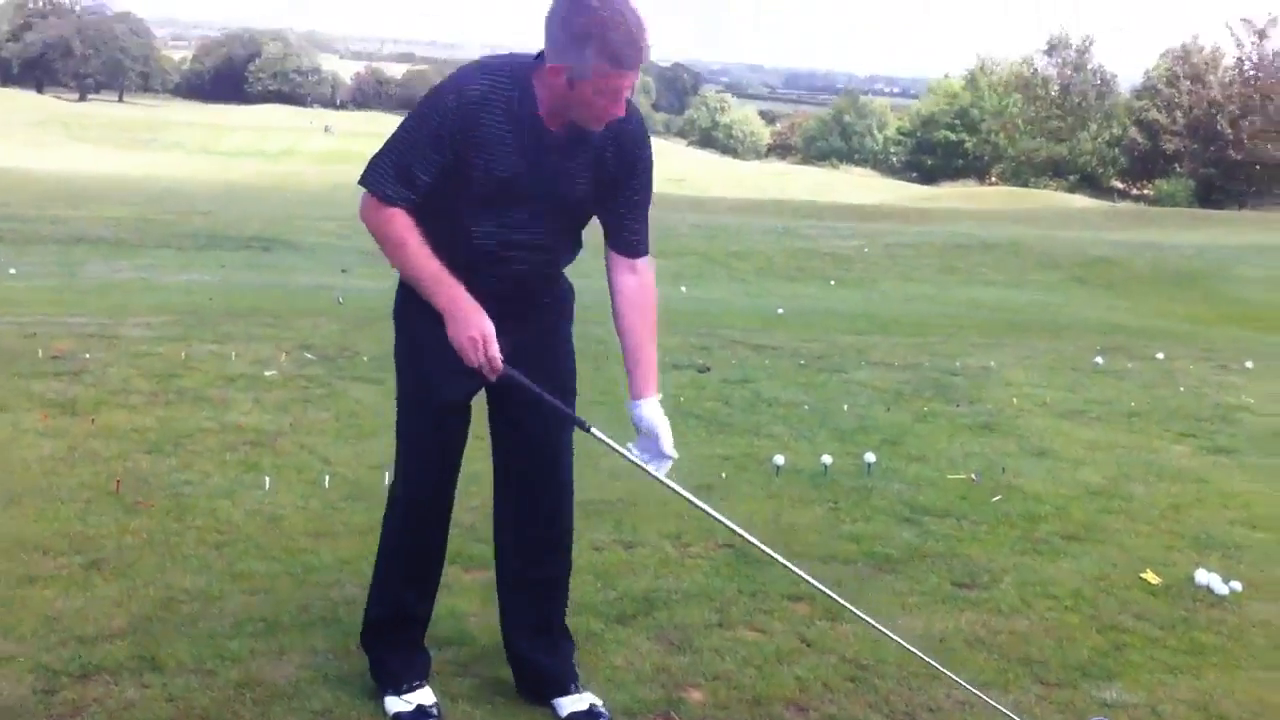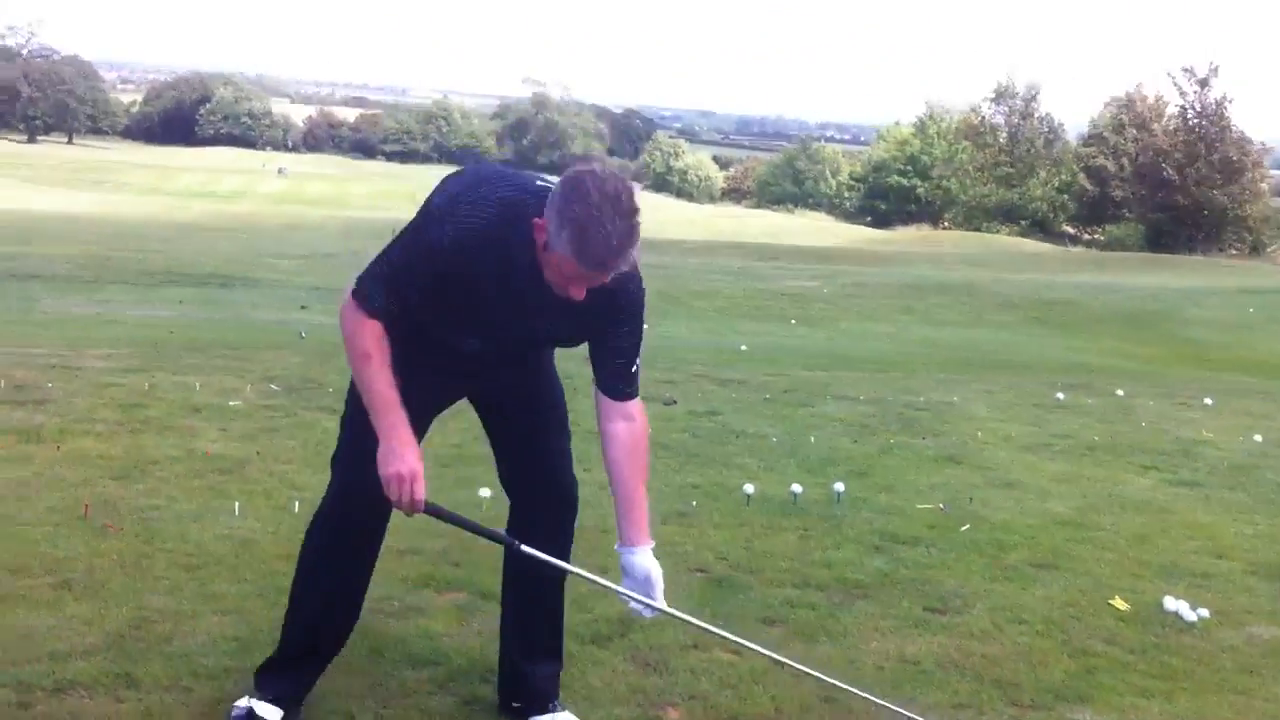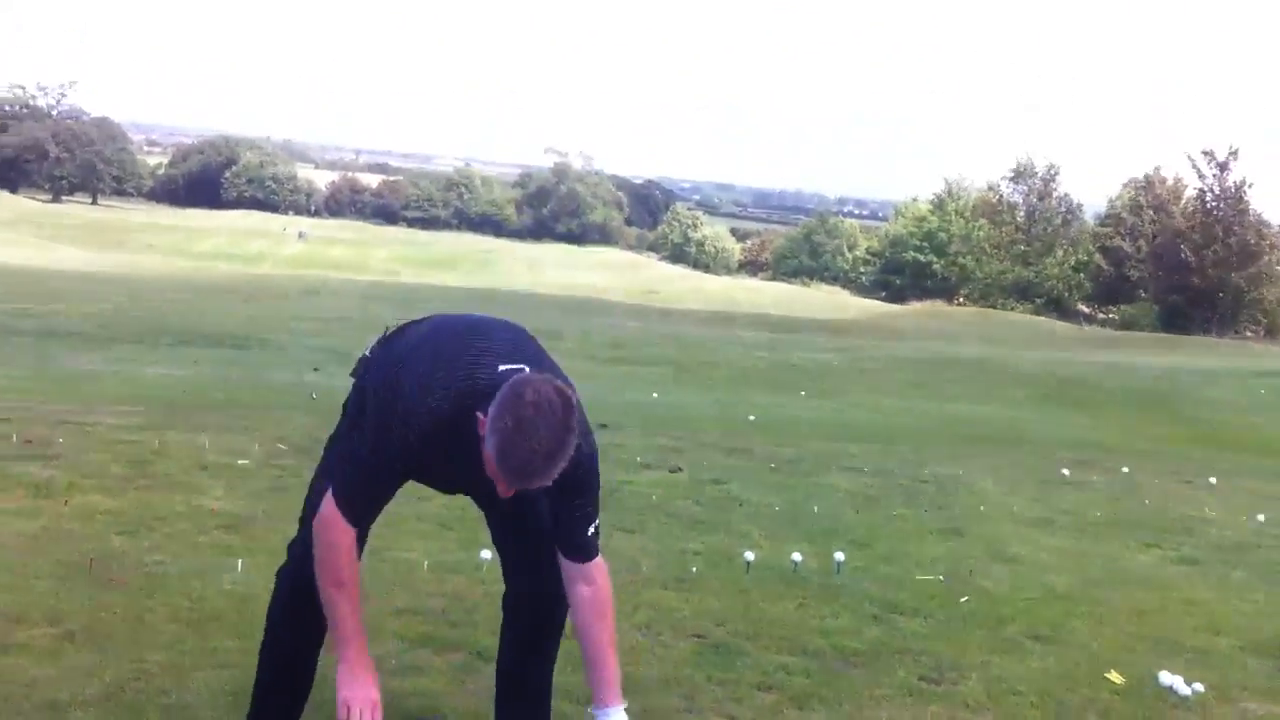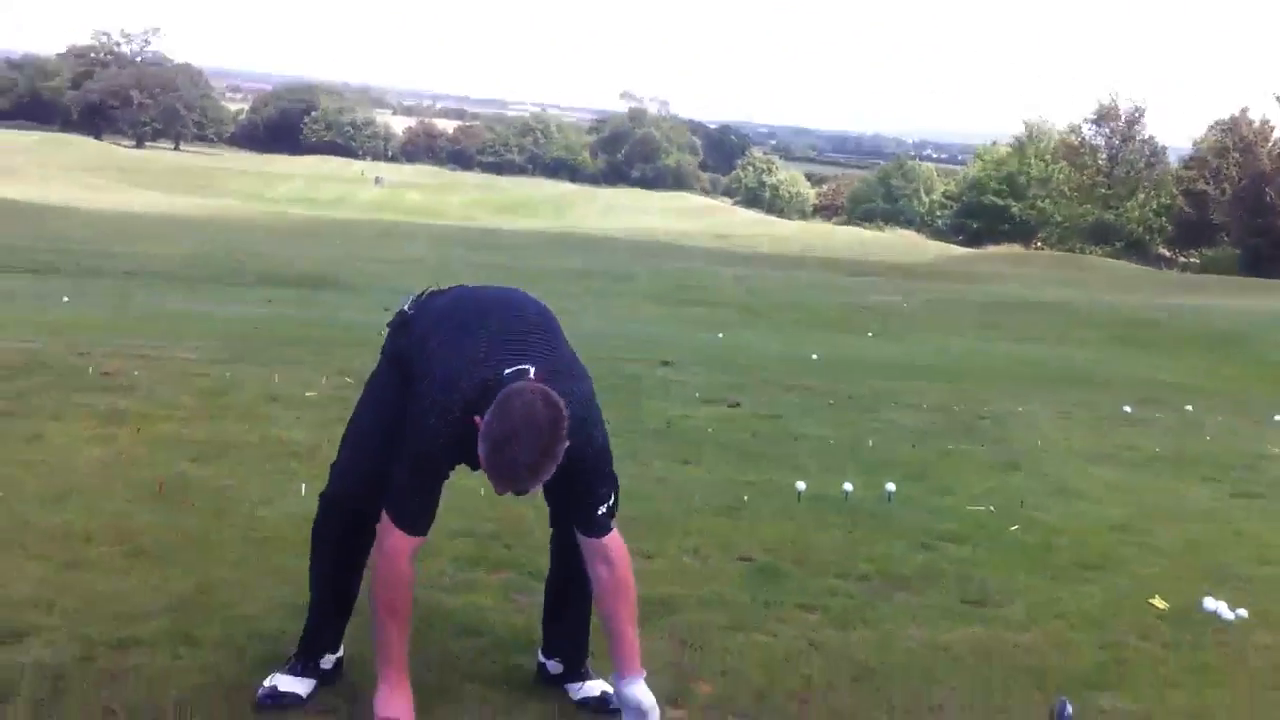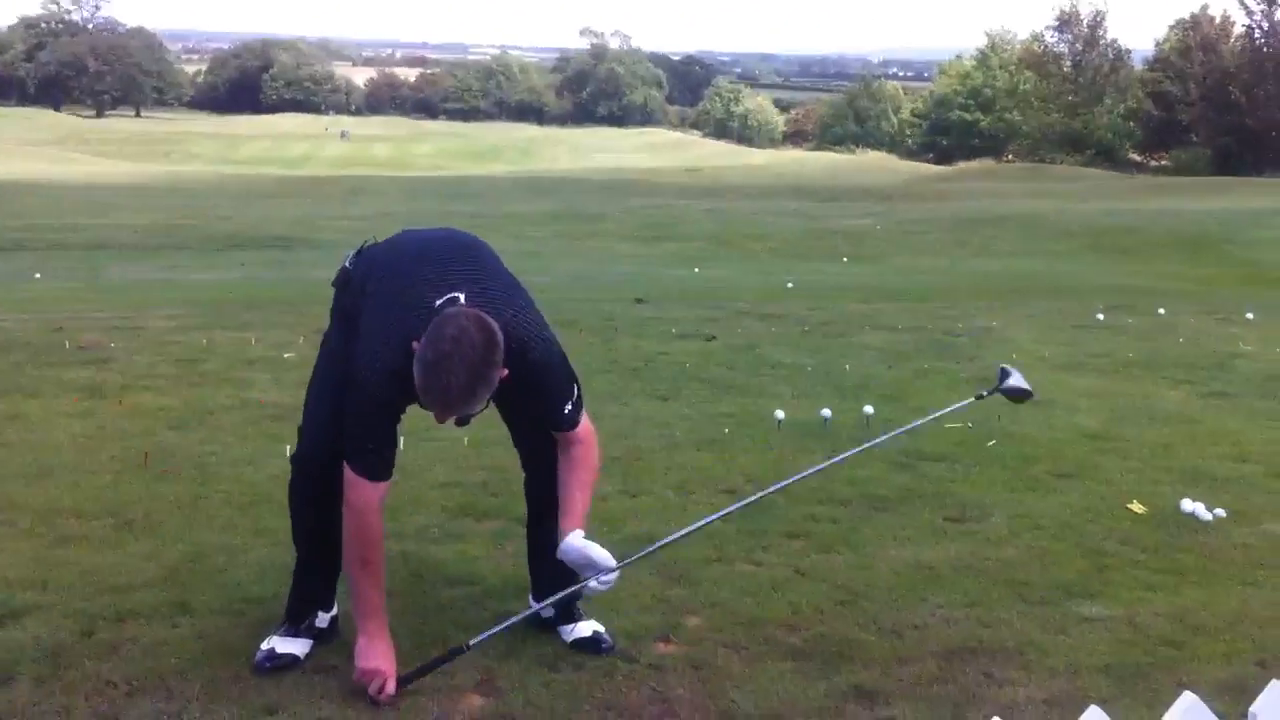
dt=0.3s
person 1, frame 1
left shoulder: (626, 135)
right shoulder: (469, 101)
left elbow: (631, 263)
right elbow: (380, 204)
left wrist: (646, 398)
right wrist: (457, 307)
left hip: (538, 309)
right hip: (442, 306)
left knee: (544, 483)
right knee: (425, 480)
right ankle: (398, 661)
person 1, frame 2
left shoulder: (617, 282)
right shoulder: (465, 218)
left elbow: (621, 410)
right elbow: (361, 313)
left wrist: (637, 546)
right wrist: (395, 435)
left hip: (518, 359)
right hip: (417, 344)
left knee: (550, 499)
right knee: (354, 501)
person 1, frame 3
left shoulder: (572, 446)
right shoulder: (416, 415)
left elbow: (585, 576)
right elbow: (333, 523)
right wrist: (353, 664)
left knee: (541, 574)
right knee: (311, 564)
person 1, frame 4
left shoulder: (582, 433)
right shoulder: (440, 419)
left elbow: (605, 551)
right elbow: (395, 549)
left wrist: (631, 679)
right wrist: (393, 684)
left knee: (578, 517)
right knee: (349, 495)
left ankle: (565, 662)
right ankle: (317, 654)
person 1, frame 5
left shoulder: (531, 348)
right shoulder: (383, 365)
left elbow: (576, 436)
right elbow: (363, 502)
left wrist: (573, 532)
right wrist: (373, 634)
left hip: (477, 293)
left knee: (548, 446)
right knee: (318, 457)
left ankle: (555, 603)
right ankle: (311, 612)
